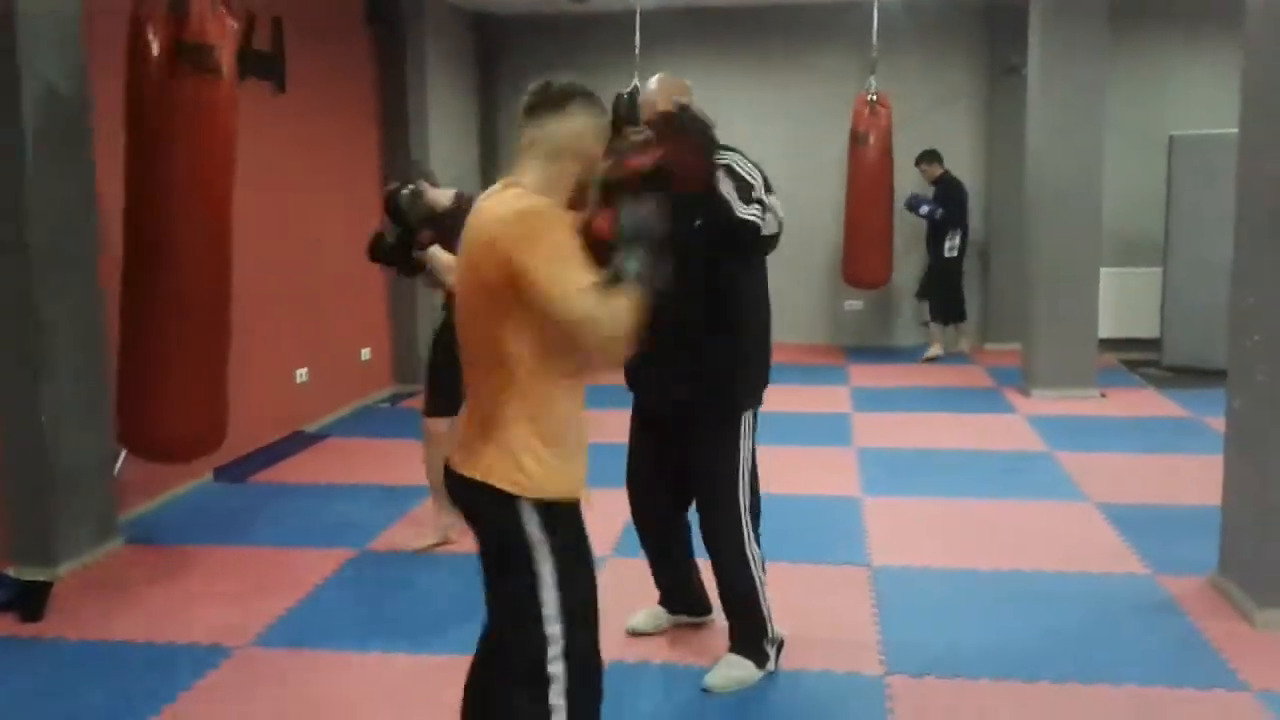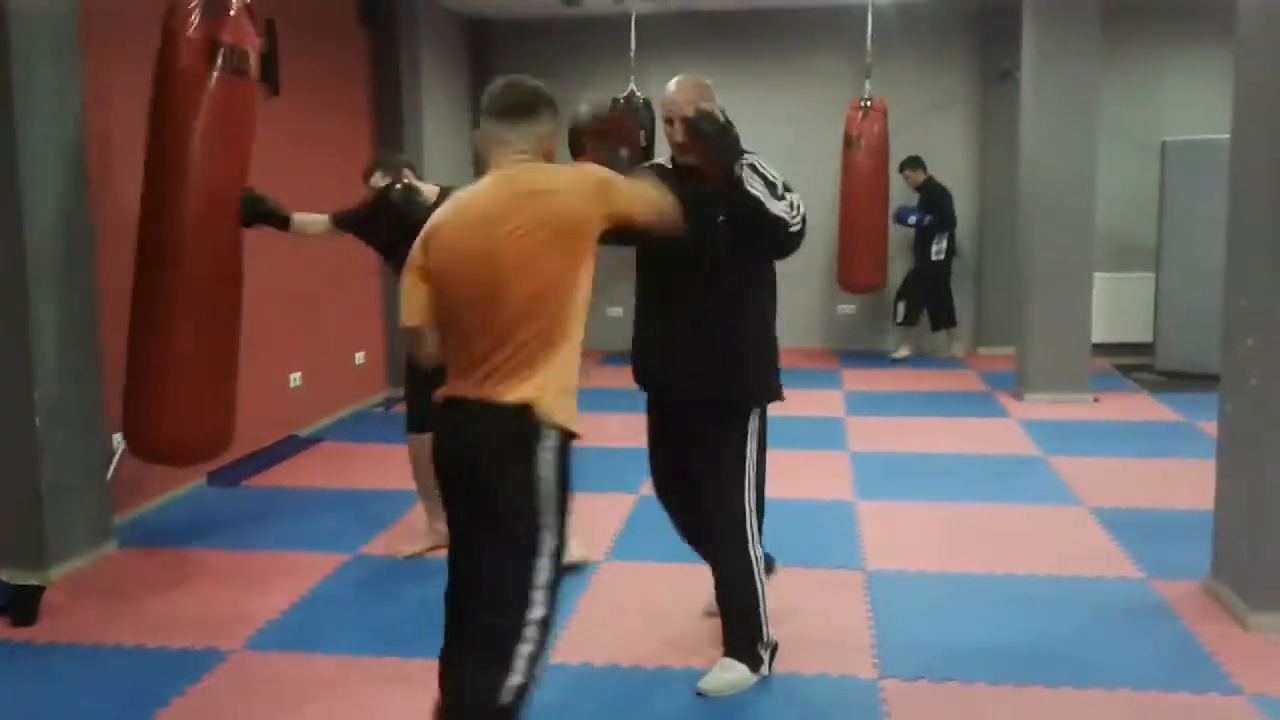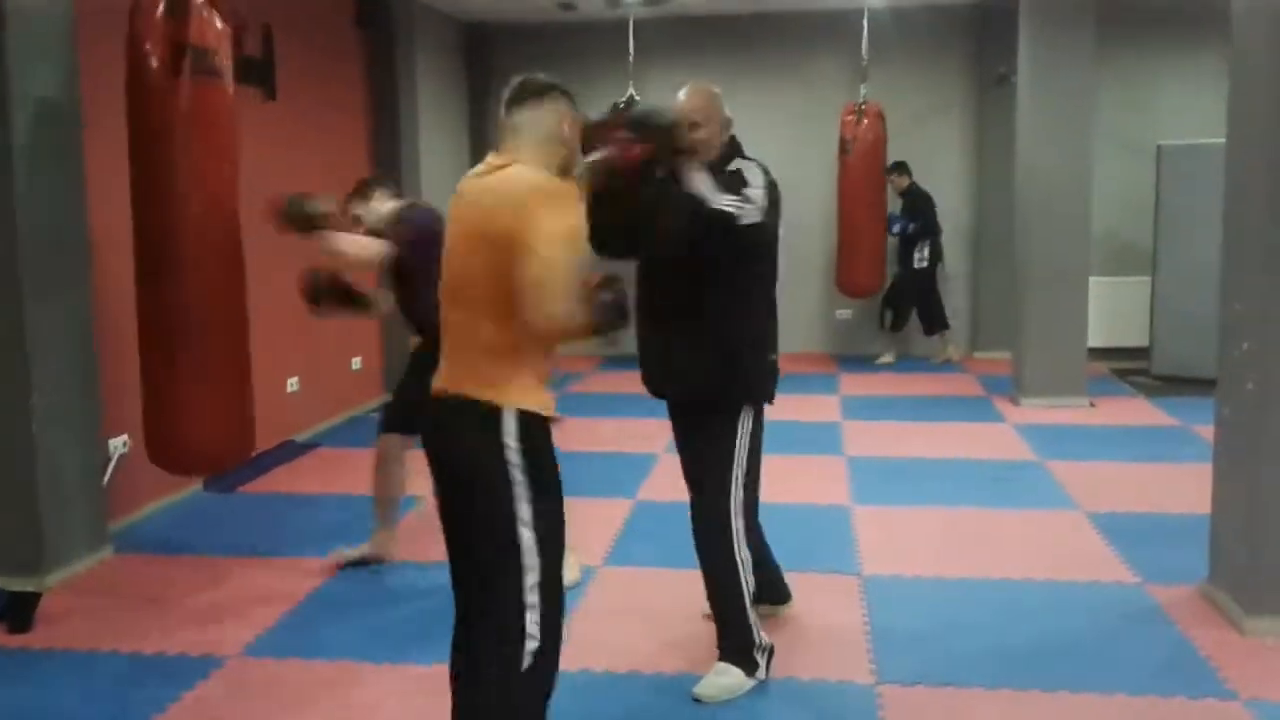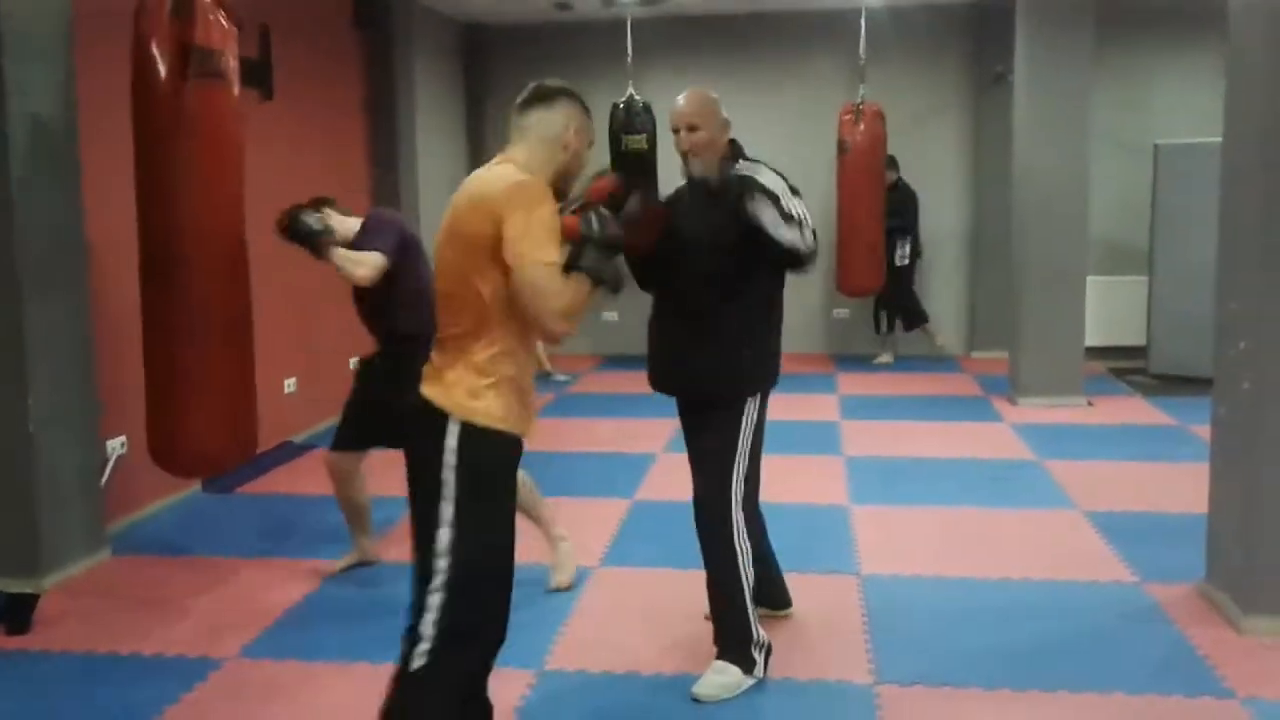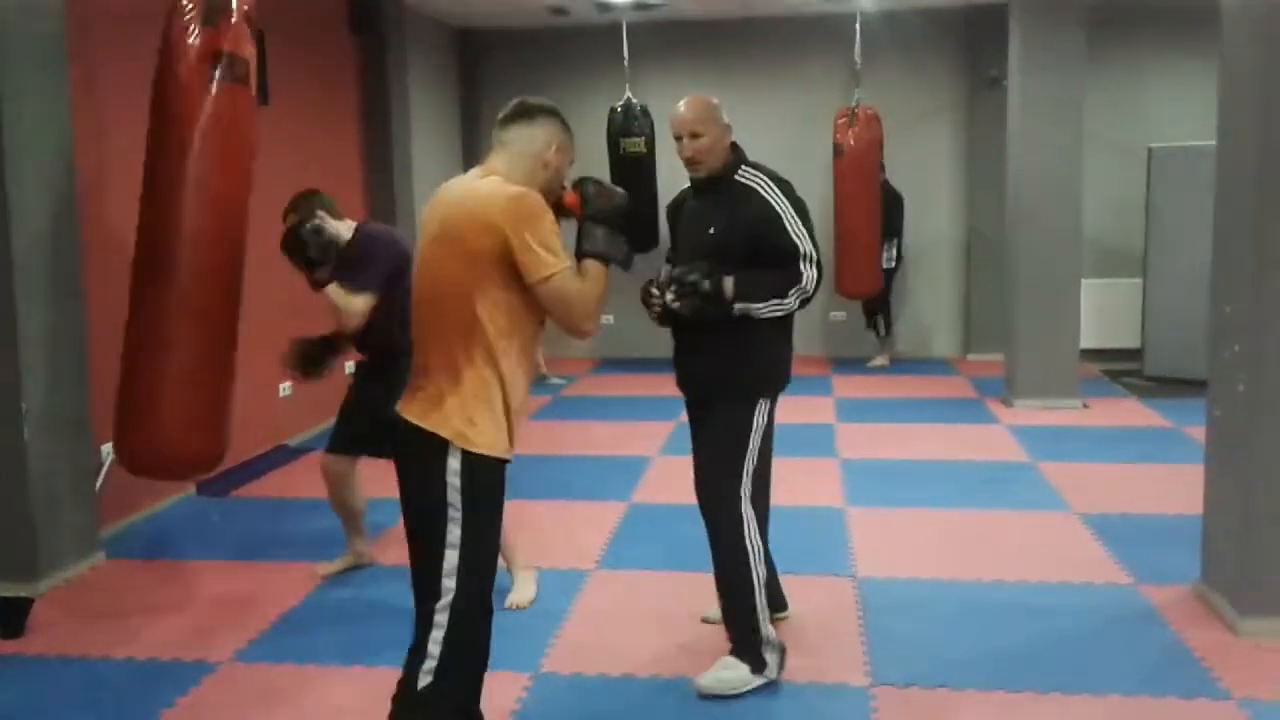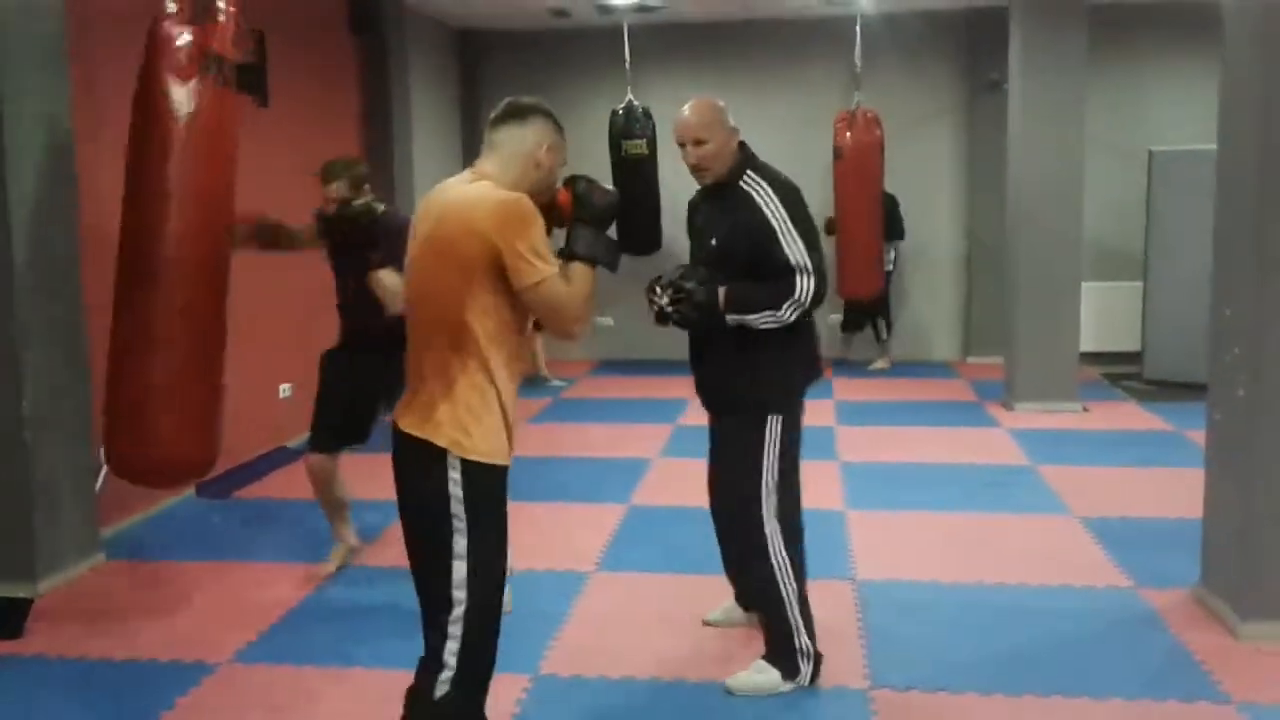
dt=0.2s
person 1, frame 1
left shoulder: (493, 210)
right shoulder: (535, 223)
right elbow: (602, 344)
left wrist: (608, 240)
right wrist: (636, 258)
left hip: (482, 462)
right hip: (525, 476)
left knee: (514, 634)
person 1, frame 2
left shoulder: (441, 224)
right shoulder: (580, 188)
left elbow: (427, 347)
right elbow: (666, 213)
left hip: (457, 424)
right hip: (527, 430)
left knee: (474, 610)
right knee: (513, 628)
person 1, frame 3
left shoulder: (479, 184)
right shoulder: (547, 195)
right elbow: (550, 320)
right wrist: (600, 308)
left hip: (459, 407)
right hip: (499, 418)
left knee: (487, 599)
right knee: (527, 617)
person 1, frame 4
left shoulder: (488, 183)
right shoulder: (524, 192)
right elbow: (554, 317)
left wrist: (583, 241)
right wrist: (597, 260)
left hip: (470, 416)
right hip: (468, 424)
left knee: (481, 598)
right knee: (445, 610)
person 1, frame 5
left shoulder: (455, 195)
right shoulder: (518, 205)
right elbow: (580, 316)
left wrist: (585, 229)
right wrist: (598, 236)
left hip: (439, 426)
right hip: (457, 440)
left knee: (464, 612)
right knee: (450, 625)
person 1, frame 6
left shoulder: (447, 197)
right shoulder: (507, 209)
right elbow: (568, 318)
left wrist: (576, 234)
right wrist: (586, 235)
left hip: (436, 434)
right hip: (455, 447)
left knee: (473, 613)
right knee: (459, 632)
person 2, frame 1
left shoulder: (730, 175)
left elbow: (760, 235)
left wrist: (706, 170)
left hip: (723, 378)
right hip: (658, 376)
left knee: (727, 511)
right knee: (649, 493)
left ankle: (756, 644)
right ankle: (680, 599)
person 2, frame 2
left shoulder: (751, 176)
right shoulder: (651, 182)
left elbow: (788, 232)
left wrist: (729, 164)
left hip: (733, 377)
right hip: (668, 373)
left knee: (732, 507)
right knee: (677, 490)
left ankle: (750, 648)
right ankle: (741, 582)
person 2, frame 3
left shoulder: (745, 177)
right shoulder: (662, 190)
left elbow: (740, 224)
right elbow: (613, 239)
left wrist: (685, 164)
right wrist: (602, 181)
left hip: (734, 375)
right hip: (683, 373)
left knee: (721, 505)
right knee: (714, 494)
left ankle: (745, 651)
right ankle: (766, 587)
person 2, frame 4
left shoulder: (757, 182)
right shoulder: (677, 203)
left elbow: (799, 245)
right elbow: (660, 275)
left wrist: (739, 196)
right wrist: (640, 248)
left hip: (738, 372)
right hip: (688, 370)
left knee: (722, 499)
right knee: (718, 490)
left ankle: (743, 650)
right ankle: (766, 591)
person 2, frame 5
left shoulder: (763, 193)
right shoulder: (684, 205)
left elbow: (804, 277)
left wrist: (727, 291)
right wrist: (667, 293)
left hip: (749, 374)
right hip: (703, 372)
left knee: (734, 498)
right knee: (717, 490)
left ankle: (755, 649)
right ankle: (757, 597)
person 2, frame 6
left shoulder: (767, 196)
right shoulder: (706, 200)
left elbow: (803, 289)
left wrist: (721, 301)
right wrist: (680, 289)
left hip: (768, 378)
right hip: (730, 376)
left knee: (762, 508)
right knee: (728, 494)
left ankle: (794, 655)
right ankle: (755, 597)
person 3, frame 1
left shoulder: (473, 214)
right shoulder: (430, 221)
left elbow: (456, 279)
right hip: (457, 330)
right knee: (435, 429)
right ankle: (443, 523)
person 3, frame 2
right shoulder: (383, 213)
right elbow: (321, 225)
left wrist: (424, 218)
right wrist: (272, 215)
right knee: (420, 441)
right ankle: (438, 527)
person 3, frame 3
left shoulder: (418, 220)
right shoulder: (407, 227)
left elbow: (368, 254)
right elbow: (401, 302)
left wrist: (320, 230)
right hip: (434, 348)
right knee: (388, 445)
right ankle: (381, 541)
person 3, frame 4
left shoulder: (383, 225)
right shoulder: (356, 252)
left elbow: (364, 273)
left wrist: (324, 246)
left hip: (426, 357)
right hip: (389, 361)
right knee: (340, 462)
right ankle: (365, 545)
person 3, frame 5
left shoulder: (369, 242)
right shoulder: (343, 252)
left elbow: (353, 316)
left wrist: (317, 270)
right wrist: (326, 345)
right hip: (381, 369)
right knee: (333, 464)
left ankle: (519, 567)
right ankle: (359, 547)
person 3, frame 6
left shoulder: (395, 228)
right shoulder: (336, 218)
left elbow: (396, 304)
right elbow: (308, 236)
left wrist: (372, 252)
right wrist: (279, 235)
left hip: (401, 355)
right hip: (354, 353)
right knee: (318, 462)
right ankle: (345, 539)
person 4, frame 1
left shoulder: (952, 186)
right shoulder: (943, 186)
left elbow: (957, 218)
left wrist: (928, 211)
right wrist: (923, 207)
left hip: (947, 250)
right hip: (945, 250)
left knee: (929, 292)
right knee: (951, 293)
left ankle: (937, 344)
right ankle: (962, 341)
person 4, frame 2
left shoulder: (936, 191)
right shoulder: (928, 191)
left elbow: (948, 222)
left wrist: (918, 220)
right wrist: (913, 218)
left hip: (935, 254)
right hip: (933, 255)
left knee: (909, 293)
right knee: (940, 298)
left ankle: (906, 345)
right ankle: (954, 346)
person 4, frame 3
left shoulder: (919, 198)
right shoulder: (911, 197)
left elbow: (932, 229)
left wrist: (902, 228)
right wrist: (898, 226)
left hip: (919, 260)
right hip: (921, 260)
left knee: (894, 300)
right knee: (930, 303)
left ankle: (891, 352)
right ankle: (948, 349)
person 4, frame 4
left shoulder: (903, 194)
right shoulder: (896, 192)
left elbow: (907, 225)
left wrist: (882, 223)
right wrist: (882, 222)
left hip: (900, 256)
right hip: (899, 255)
left knee: (887, 300)
right knee: (905, 298)
left ankle: (888, 352)
right ankle: (933, 338)
person 4, frame 5
left shoulder: (891, 196)
right shoulder: (879, 194)
left elbow: (894, 229)
left hip: (885, 258)
right hip: (878, 257)
left knee: (877, 302)
right knee: (877, 301)
left ankle: (885, 353)
right ankle: (886, 349)
person 4, frame 6
left shoulder: (887, 201)
left elbow: (897, 233)
right wrist: (835, 225)
left knee: (877, 306)
right knee: (855, 304)
left ankle: (885, 357)
